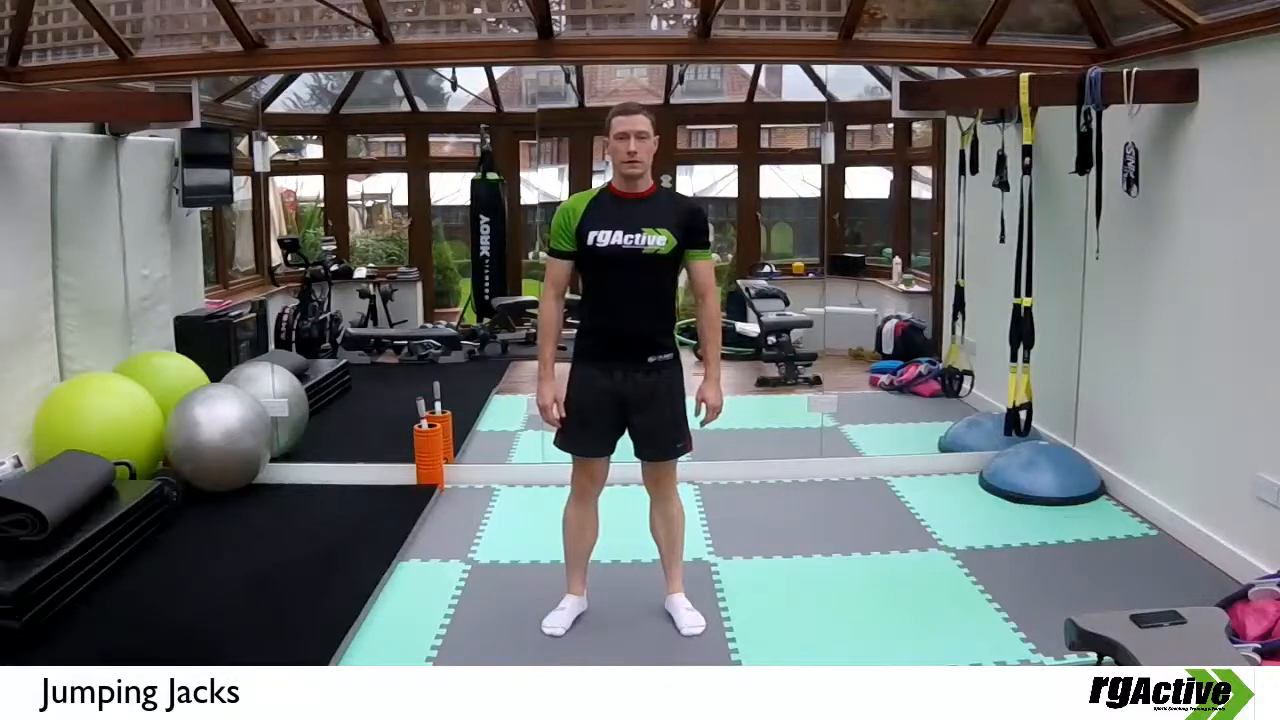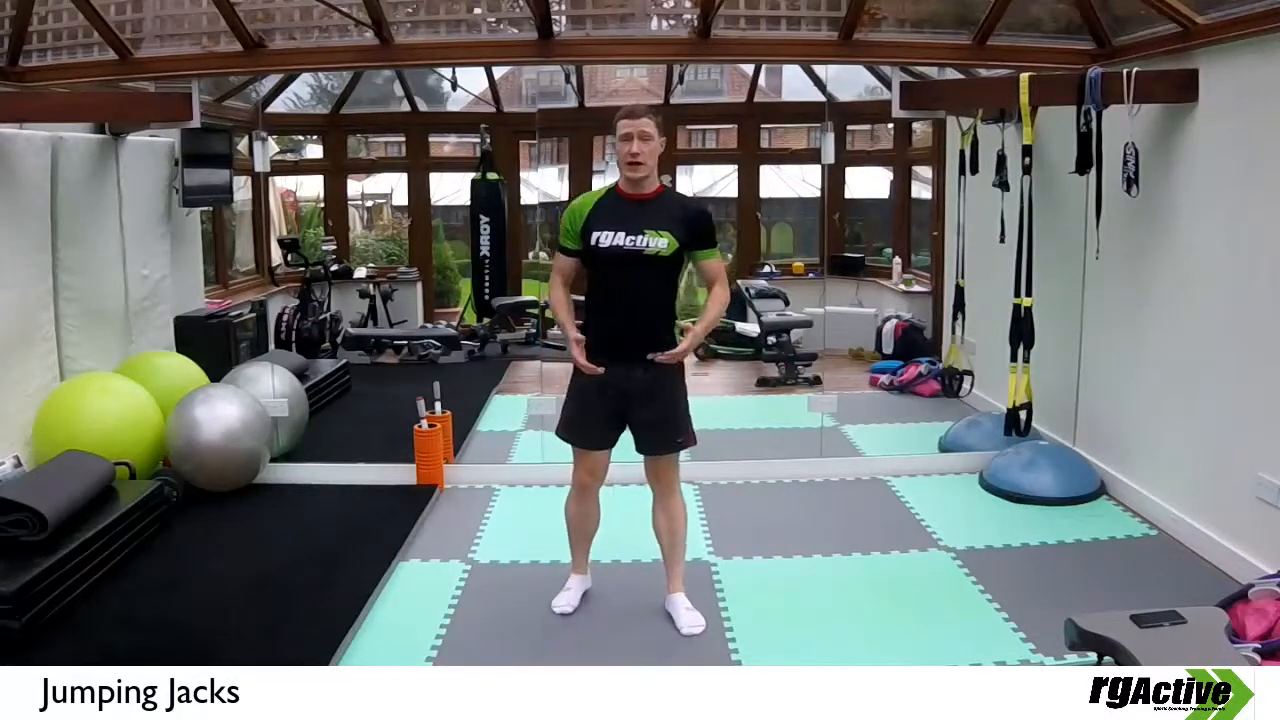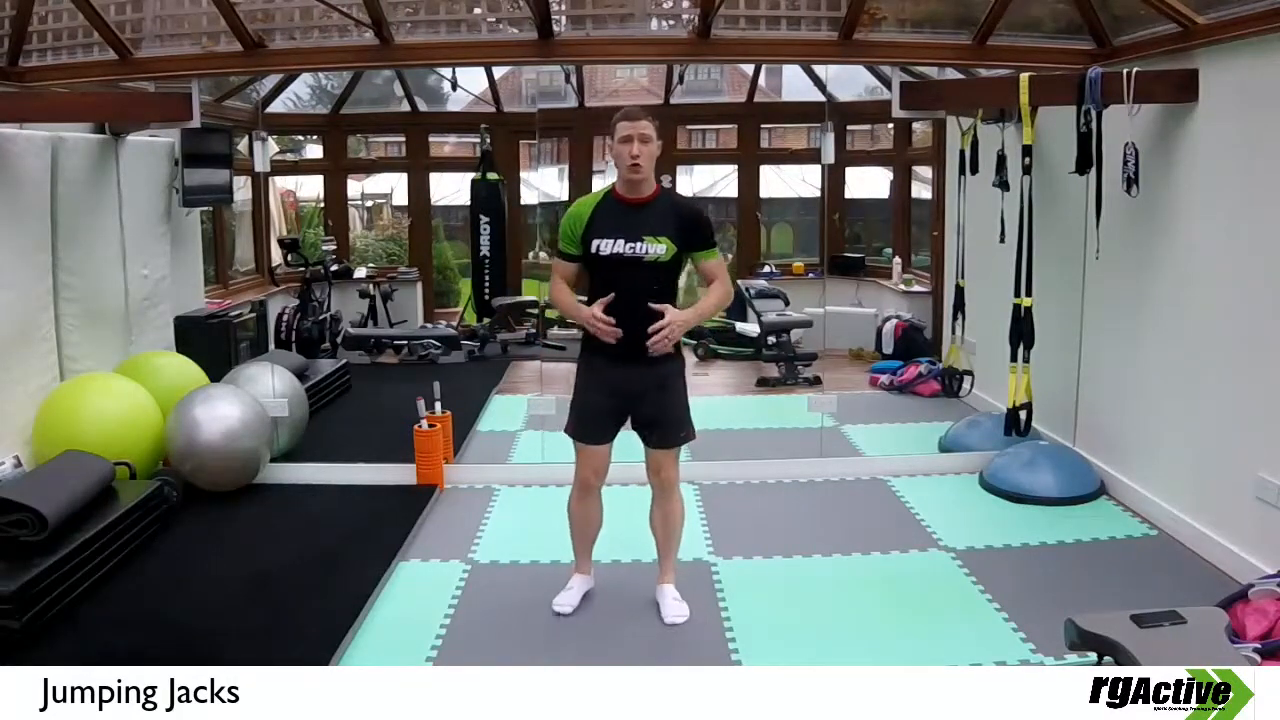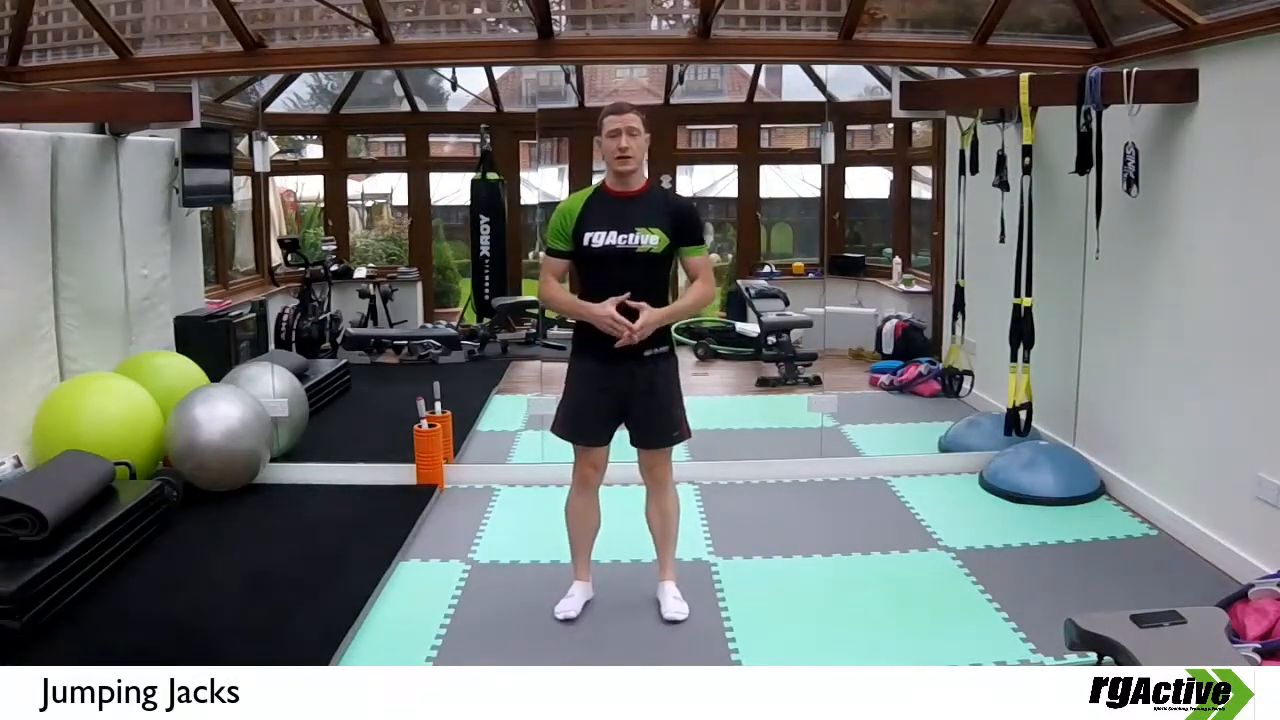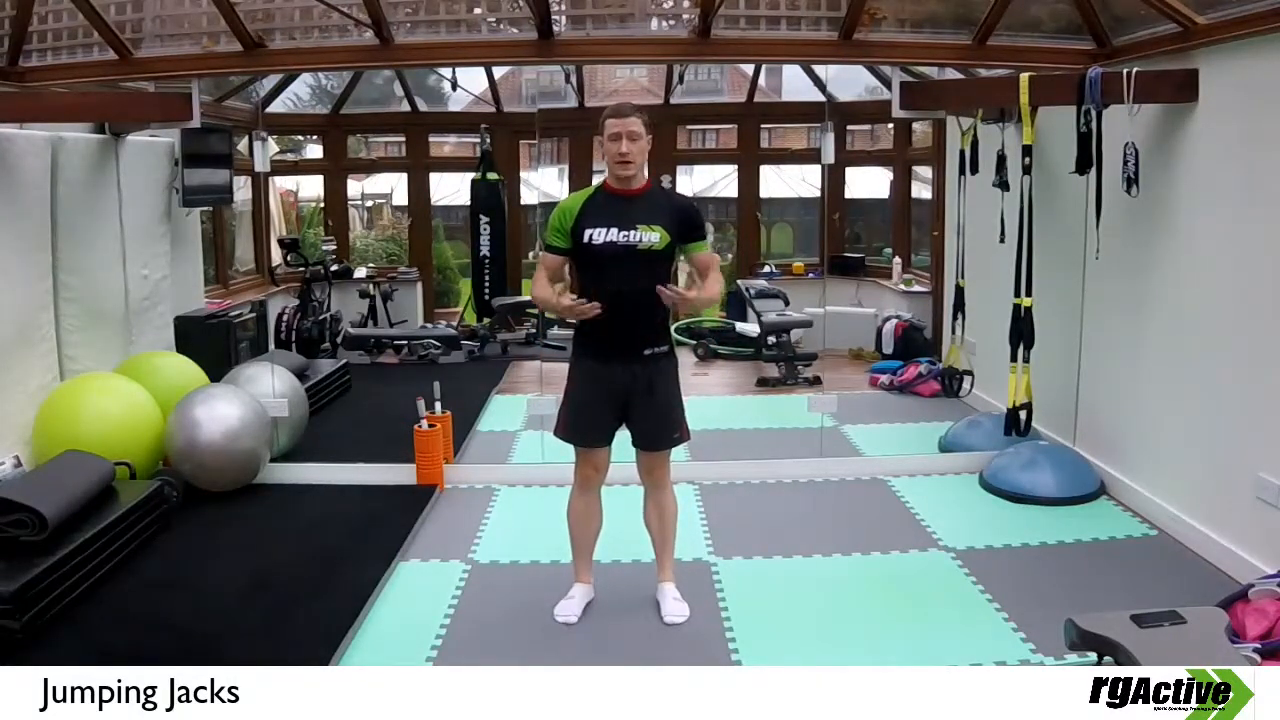
dt=1s
person 1, frame 1
left shoulder: (684, 212)
right shoulder: (577, 211)
left elbow: (706, 297)
right elbow: (553, 296)
left wrist: (712, 376)
right wrist: (546, 376)
left hip: (658, 371)
right hip: (592, 371)
left knee: (663, 485)
right knee: (585, 485)
left ankle: (675, 593)
right ankle: (575, 594)
person 1, frame 2
left shoulder: (688, 213)
right shoulder: (585, 210)
left elbow: (718, 285)
right elbow: (559, 280)
left wrist: (698, 330)
right wrist: (569, 330)
left hip: (658, 367)
right hip: (597, 367)
left knee: (665, 482)
right knee: (585, 479)
left ankle: (675, 592)
right ankle: (579, 574)
person 1, frame 3
left shoulder: (685, 214)
right shoulder: (584, 213)
left elbow: (721, 286)
right elbow: (559, 282)
left wrist: (686, 320)
right wrist: (581, 314)
left hip: (660, 365)
right hip: (600, 365)
left knee: (664, 477)
right knee: (588, 477)
left ankle: (666, 582)
right ankle: (581, 573)
person 1, frame 4
left shoulder: (676, 209)
right shoulder: (574, 210)
left elbow: (704, 284)
right elbow: (548, 287)
left wrist: (661, 316)
right wrist: (591, 311)
left hip: (653, 361)
right hip: (592, 362)
left knee: (658, 473)
right knee: (586, 473)
left ankle: (667, 580)
right ankle: (581, 580)
person 1, frame 5
left shoulder: (677, 207)
right shoulder: (574, 208)
left elbow: (712, 274)
right elbow: (541, 278)
left wrist: (700, 298)
right wrist: (558, 304)
left hip: (654, 362)
right hip: (592, 362)
left knee: (657, 473)
right knee: (588, 473)
left ankle: (666, 581)
right ankle: (582, 582)
